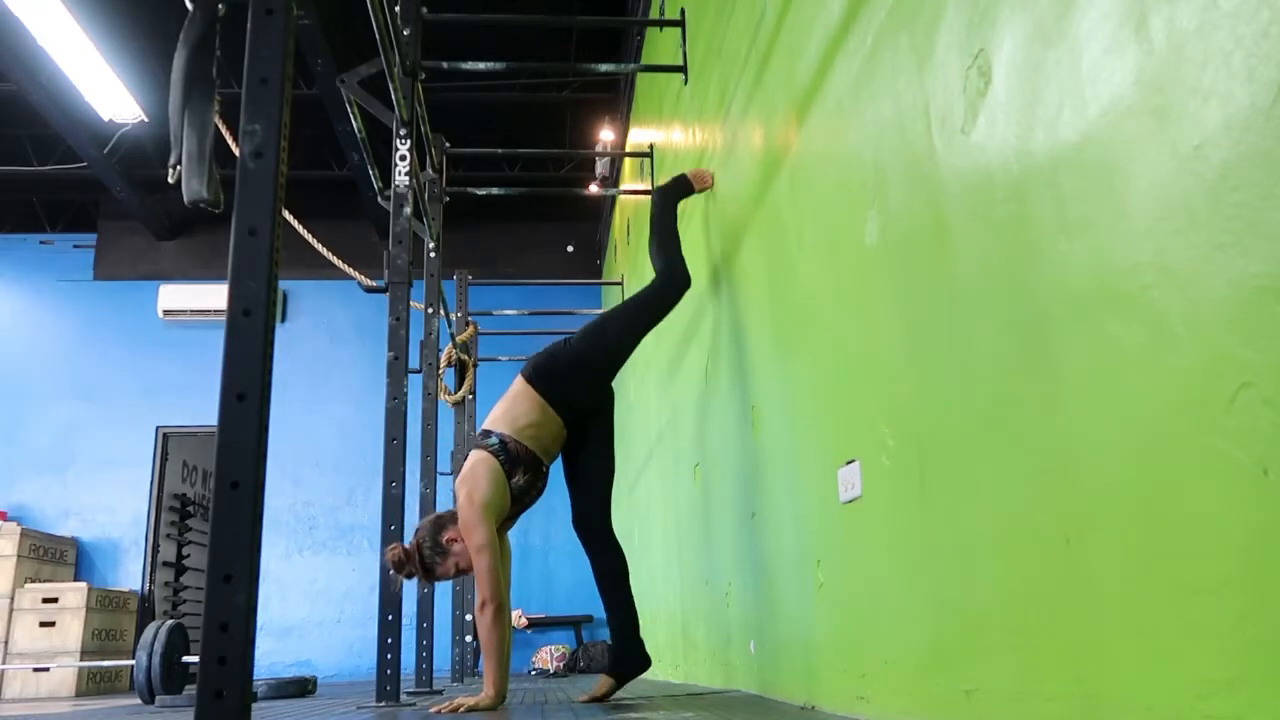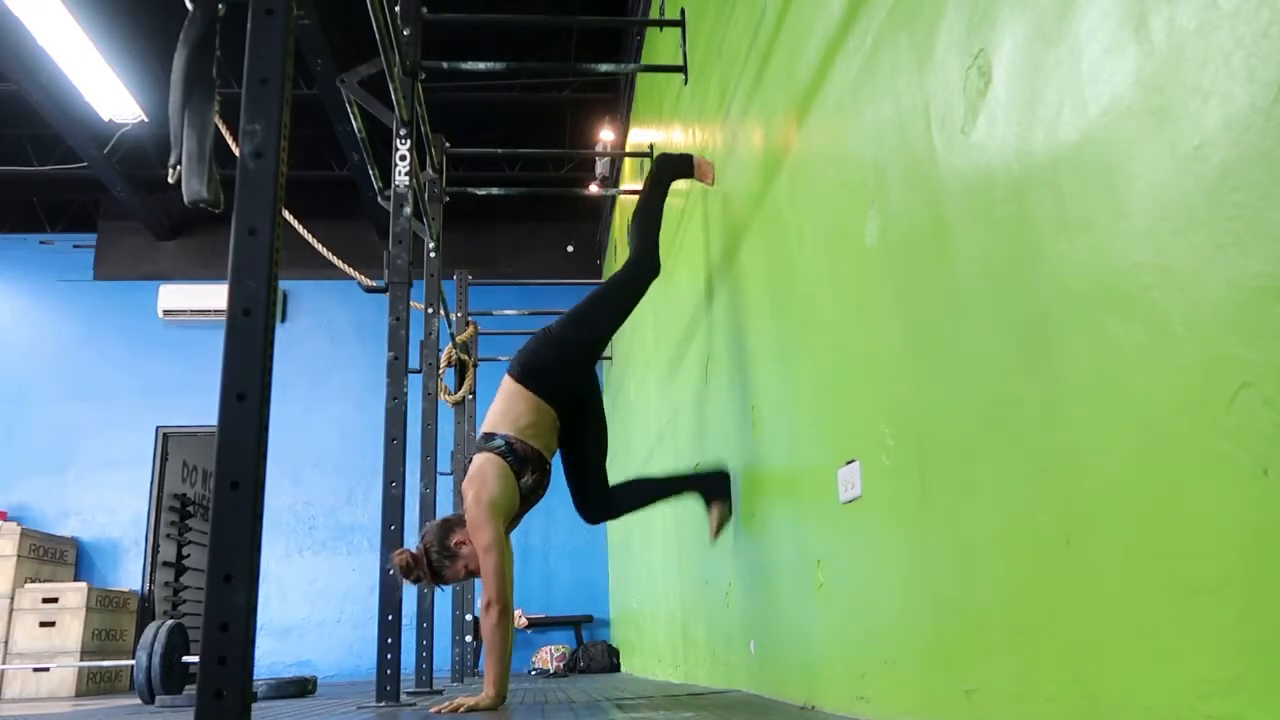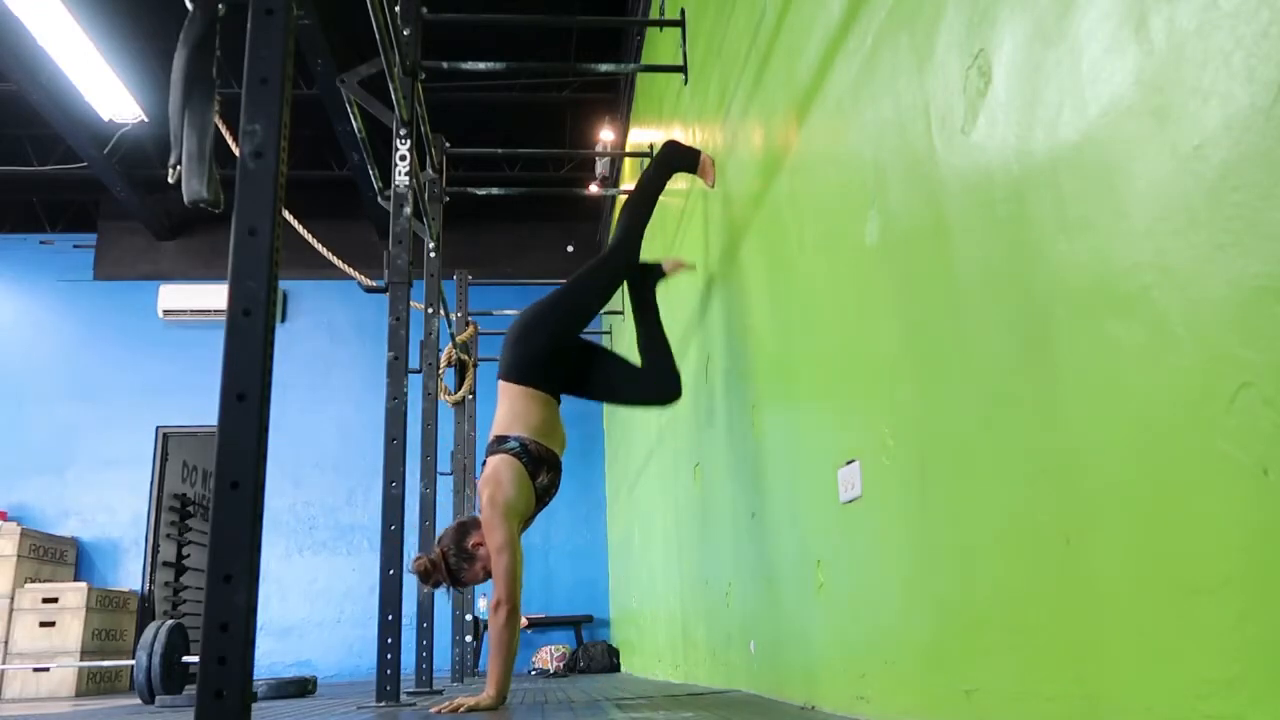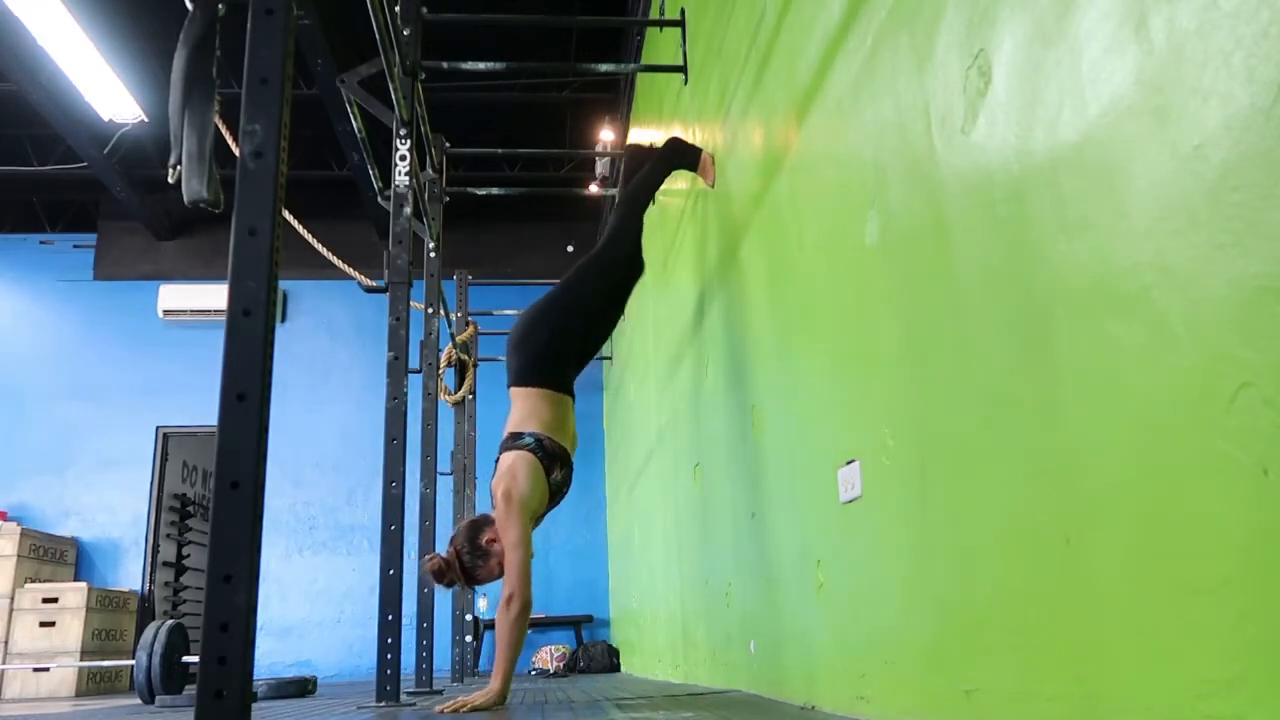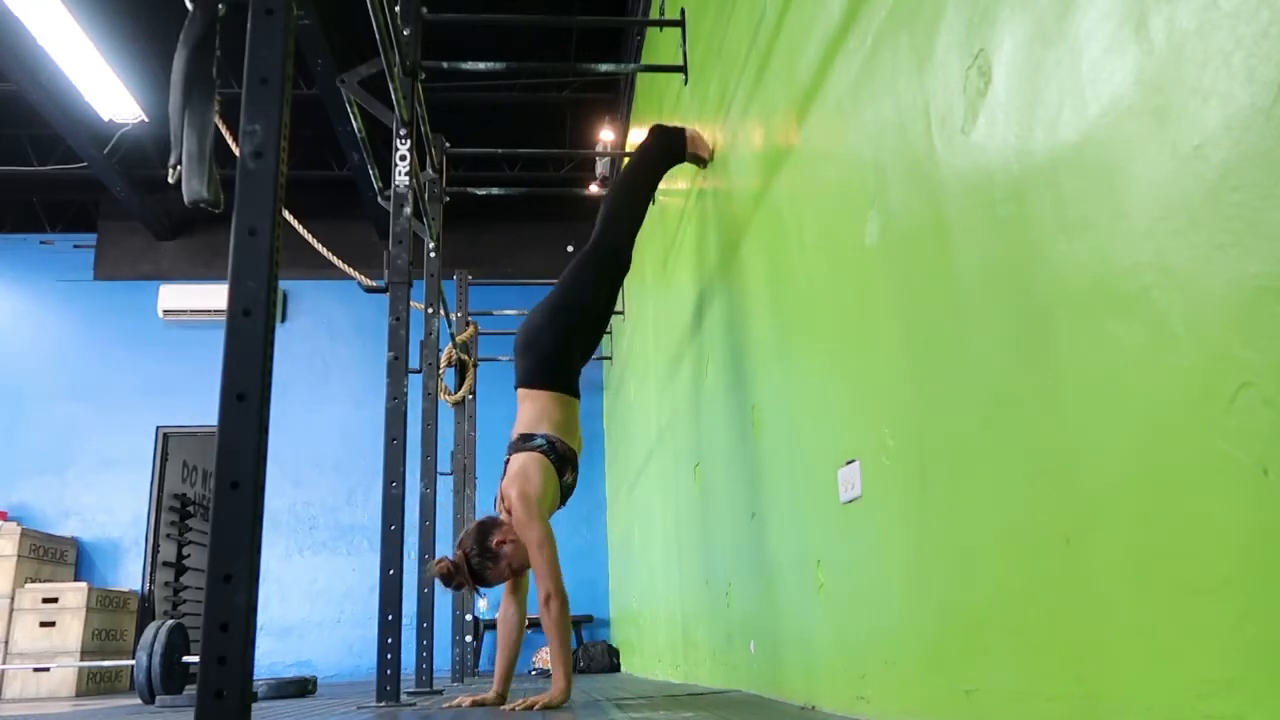
dt=0.3s
person 1, frame 1
left shoulder: (475, 508)
right shoulder: (485, 517)
left elbow: (490, 604)
right elbow: (496, 603)
left wrist: (491, 693)
right wrist: (495, 690)
left hip: (568, 376)
right hip: (571, 400)
left knee: (671, 284)
right knee: (592, 524)
left ankle: (670, 196)
right ankle: (627, 654)
person 1, frame 2
left shoulder: (482, 509)
right shoulder: (487, 513)
left elbow: (494, 605)
right elbow: (499, 605)
left wrist: (490, 693)
right wrist: (493, 691)
left hip: (554, 367)
right hip: (559, 385)
left knee: (641, 266)
right knee: (595, 505)
left ankle: (668, 169)
right ankle: (705, 483)
person 1, frame 3
left shoulder: (498, 508)
right shoulder: (498, 510)
left elbow: (504, 605)
right elbow: (504, 606)
left wrist: (493, 694)
right wrist: (495, 690)
left hip: (540, 349)
right hip: (542, 361)
left knee: (618, 251)
right knee: (658, 390)
left ankle: (677, 159)
right ankle: (647, 276)
person 1, frame 4
left shoulder: (511, 501)
right shoulder: (512, 504)
left elbow: (517, 601)
right elbow: (513, 601)
left wrist: (496, 688)
right wrist: (497, 686)
left hip: (544, 346)
right hip: (547, 355)
left knee: (617, 245)
right knee: (622, 262)
left ankle: (673, 157)
right ankle: (640, 169)
person 1, frame 5
left shoulder: (520, 504)
right shoulder: (511, 512)
left elbow: (551, 597)
right elbow: (516, 603)
left wrist: (561, 689)
right wrist: (498, 691)
left hip: (550, 346)
right hip: (551, 354)
left knee: (608, 240)
right knee: (609, 250)
left ankle: (667, 146)
